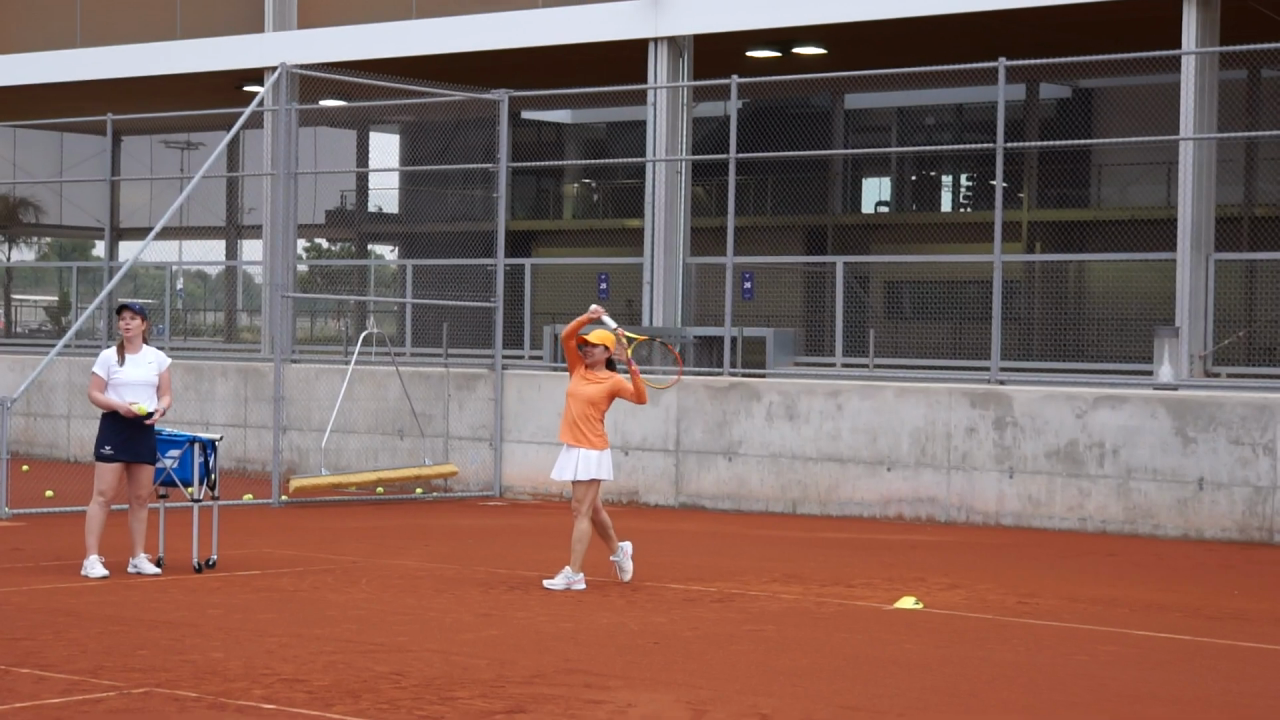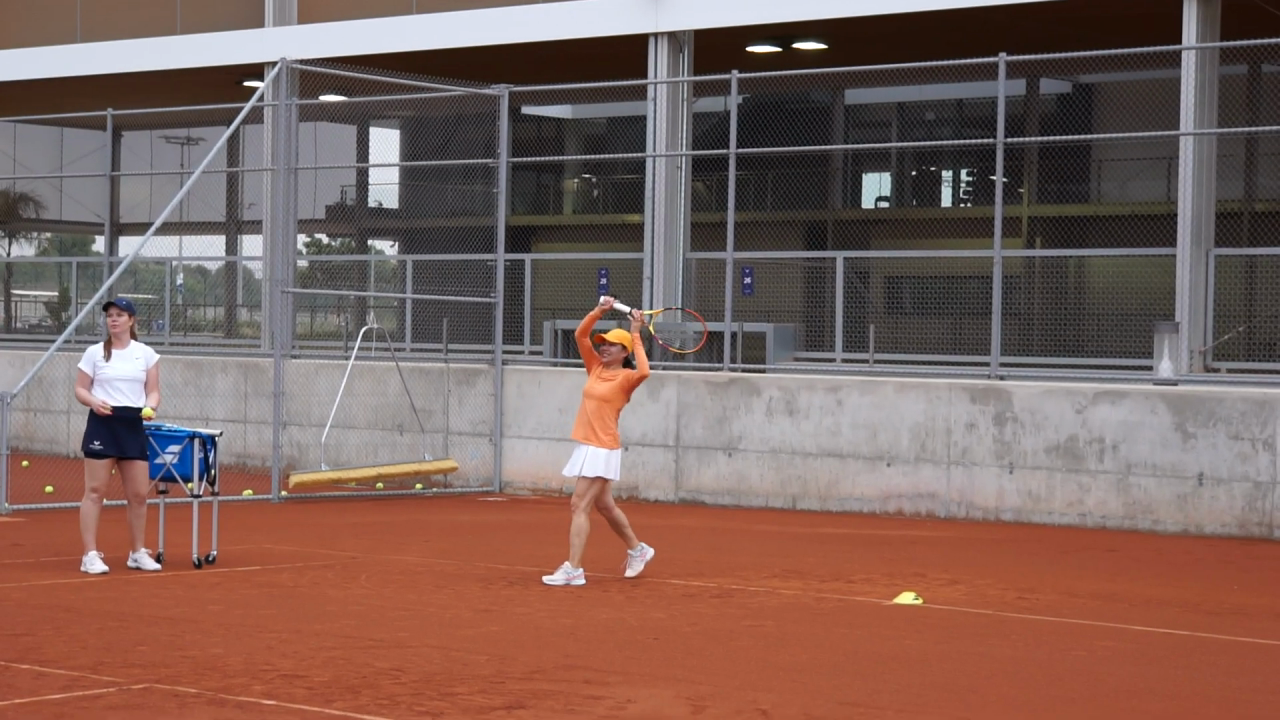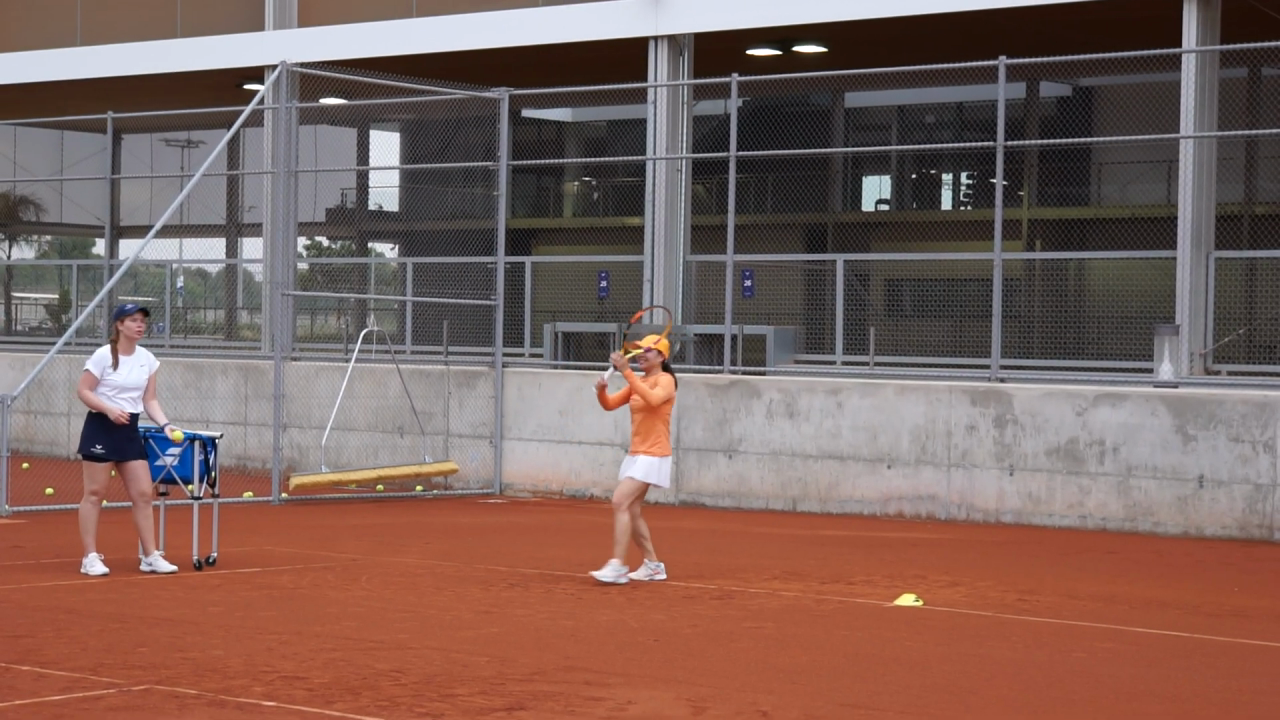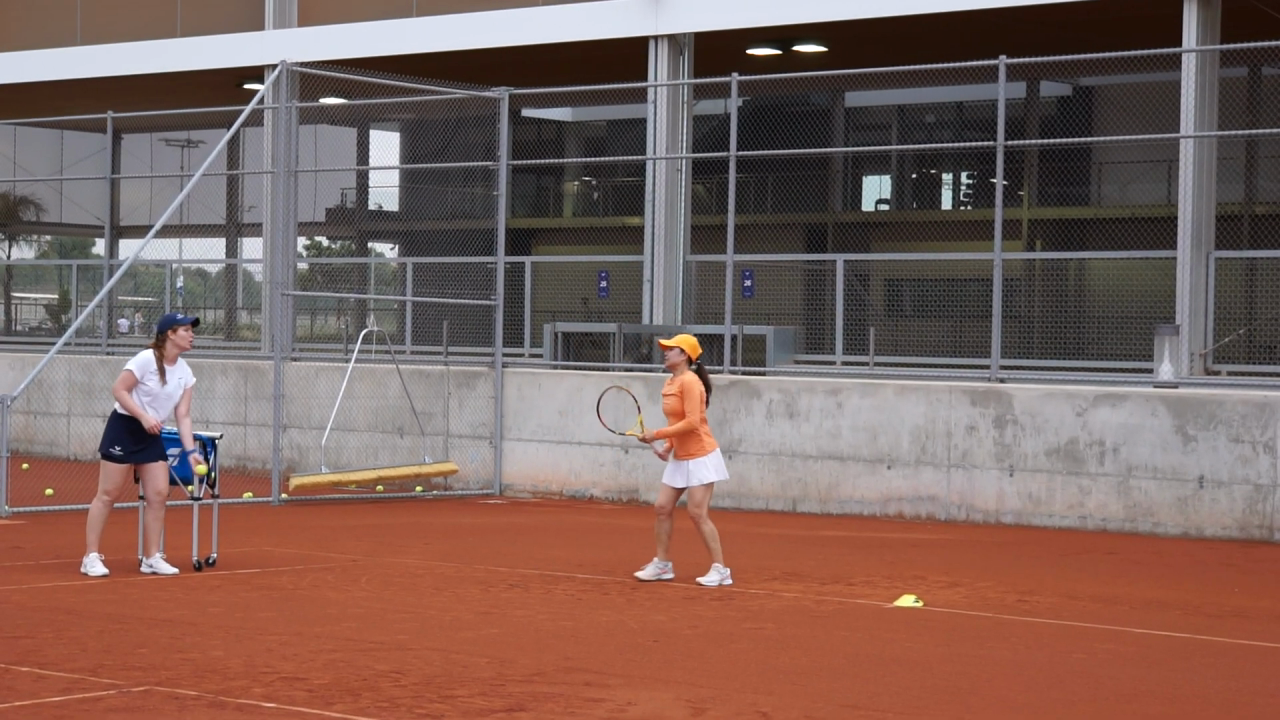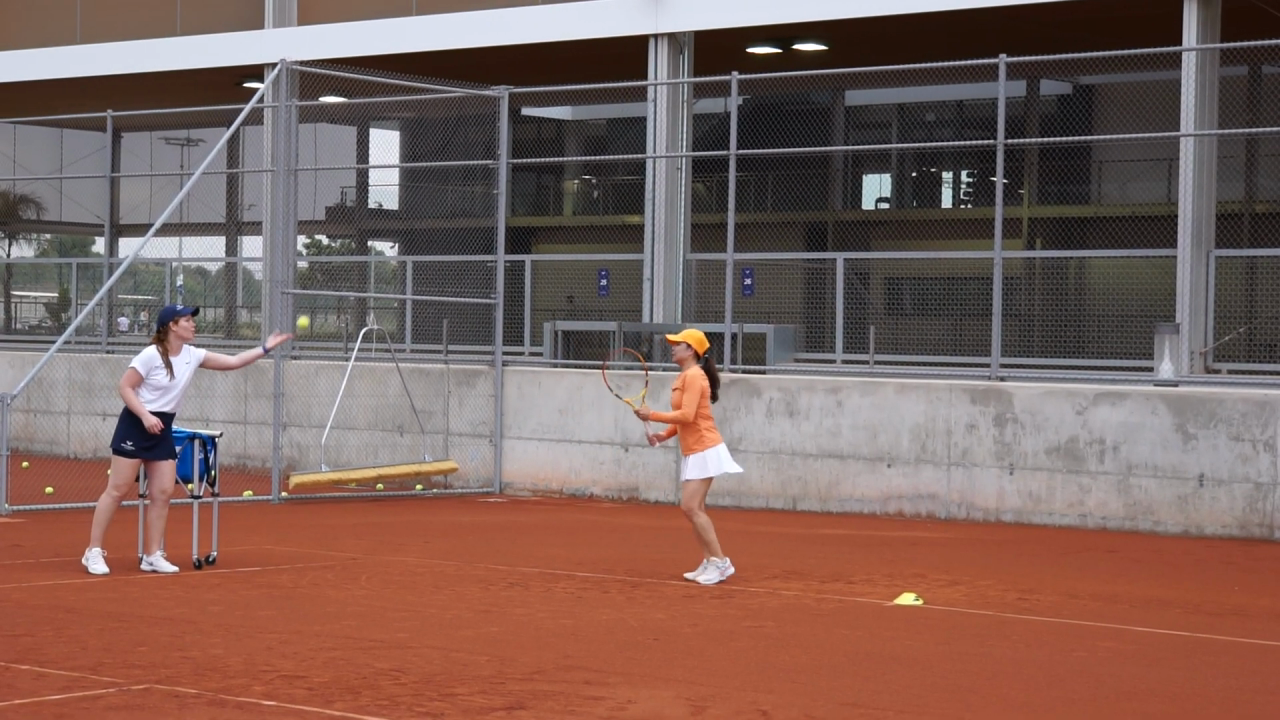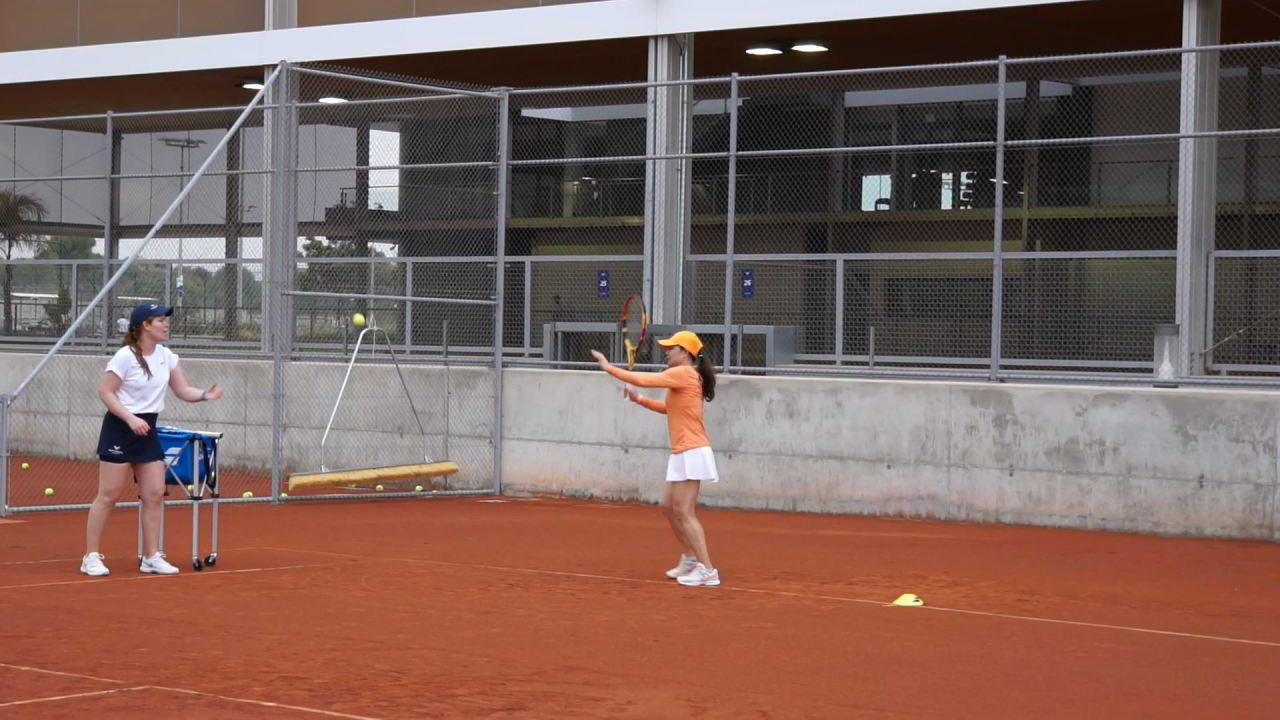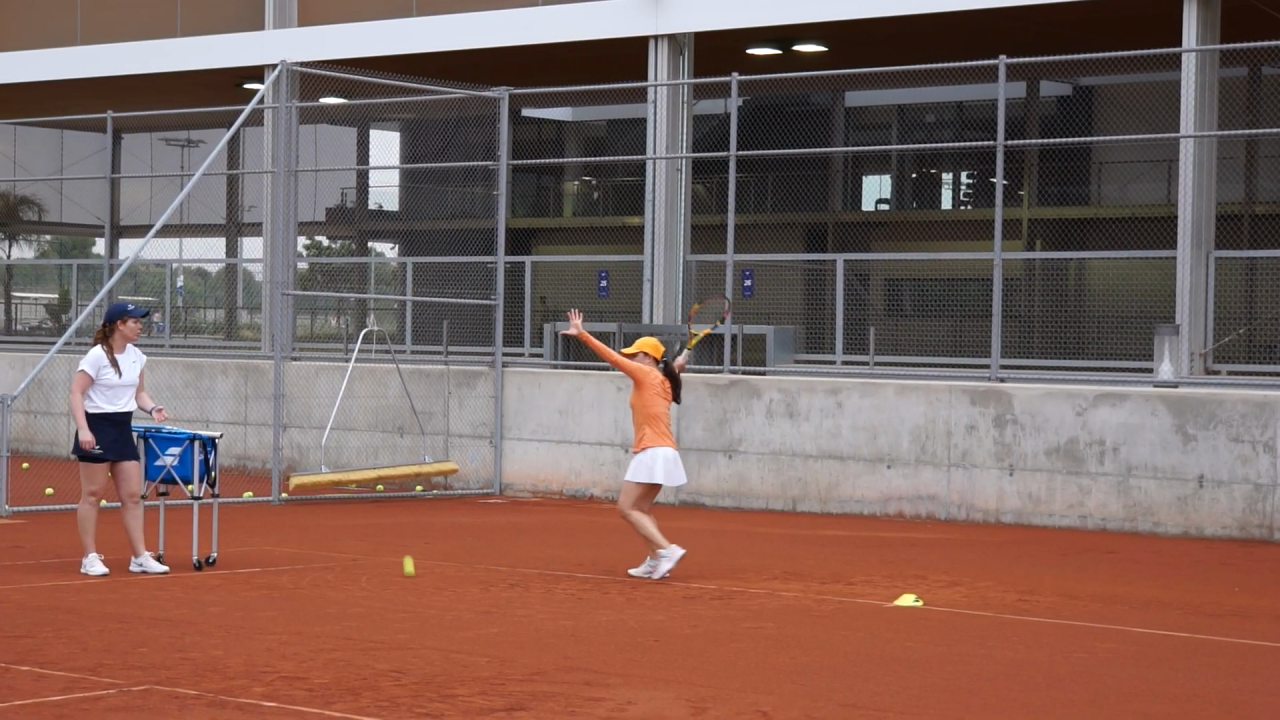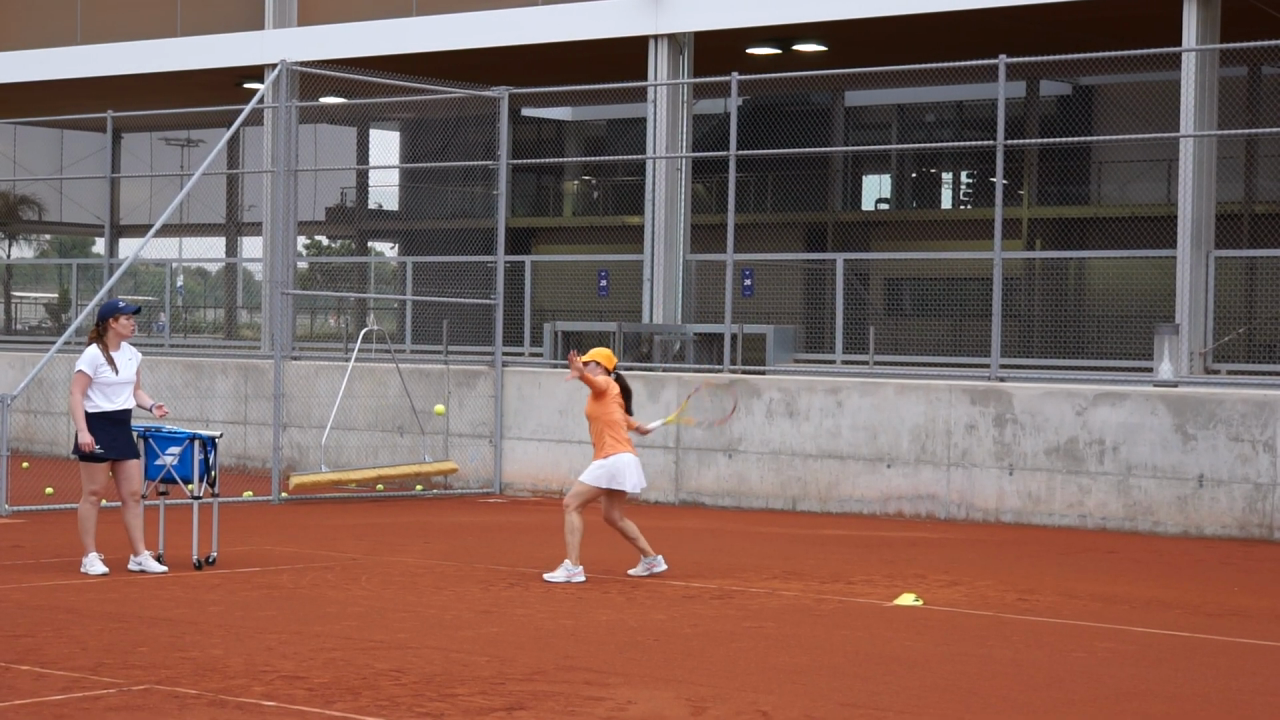
dt=0.4s
person 1, frame 1
left shoulder: (158, 358)
right shoulder: (108, 356)
left elbow: (165, 395)
right elbow: (94, 393)
left wrist: (160, 409)
right wrist: (118, 405)
left hip: (144, 431)
right hip: (114, 429)
left knee: (140, 498)
right knee: (103, 495)
left ankle: (138, 558)
right ankle: (91, 559)
person 1, frame 2
left shoulder: (146, 354)
right shoulder: (95, 352)
left elbow: (153, 392)
right elbow: (80, 389)
left wrist: (151, 407)
right wrist: (93, 402)
left hip: (133, 426)
right hip: (102, 425)
left knee: (139, 494)
right knee: (95, 492)
left ankle: (138, 553)
right ankle: (90, 555)
person 1, frame 3
left shoulder: (148, 359)
right shoulder: (103, 355)
left elbow: (149, 400)
right elbow: (83, 391)
left wrist: (165, 424)
right wrist: (109, 409)
left hip: (130, 431)
right hip: (101, 428)
left knee: (143, 494)
right knee: (94, 494)
left ankle: (151, 557)
right ankle: (90, 557)
person 1, frame 4
left shoulder: (185, 372)
right shoulder: (146, 359)
left elbow: (183, 416)
right elbow: (119, 390)
left wrist: (190, 451)
right wrist: (144, 416)
left hip: (151, 437)
right hip: (123, 429)
left knee: (159, 495)
right knee: (108, 495)
left ankle: (152, 558)
right ankle: (91, 557)
person 1, frame 5
left shoulder: (192, 355)
right shoulder: (151, 355)
left elbow: (232, 362)
right elbow: (124, 388)
left wrist: (265, 348)
right wrist: (145, 416)
left hip: (163, 429)
right hip: (135, 426)
left knee: (163, 493)
right knee: (117, 490)
left ankle: (152, 556)
right ankle: (93, 552)
person 1, frame 6
left shoulder: (166, 356)
right shoulder: (125, 356)
left elbow: (183, 391)
right elbow: (105, 392)
left wrist: (205, 394)
right wrist: (131, 418)
left hip: (148, 432)
right hip: (120, 429)
left knee: (155, 495)
right knee: (109, 495)
left ankle: (152, 557)
right ankle: (92, 556)
person 1, frame 7
left shoulder: (137, 356)
right shoulder: (97, 355)
right elbow: (76, 393)
left wrist: (153, 409)
right wrist: (82, 429)
left hip: (122, 430)
right hip: (97, 430)
left knee: (133, 495)
right knee: (93, 495)
left ankle: (140, 557)
right ankle: (90, 557)
person 1, frame 8
left shoulder: (132, 354)
right shoulder: (93, 354)
right elbow: (76, 394)
left wrist: (152, 405)
right wrist: (82, 431)
left hip: (122, 428)
right hip: (97, 428)
left knee: (133, 494)
right knee: (93, 494)
left ankle: (139, 556)
right ankle: (90, 557)
person 2, frame 1
left shoulder: (613, 380)
right shoulder: (577, 368)
left elbow: (641, 399)
right elbow: (565, 337)
left wrist: (631, 367)
right wrist: (587, 317)
left hip: (591, 451)
right hip: (573, 448)
left knee: (580, 511)
right knee: (592, 508)
left ankle: (574, 574)
right ankle: (618, 551)
person 2, frame 2
left shoulder: (627, 378)
right shoulder: (595, 368)
left elbow: (645, 371)
right elbow: (580, 335)
left wrist: (636, 335)
right wrist: (598, 311)
left hip: (602, 450)
right hip: (588, 447)
left knee: (579, 506)
right knee: (605, 506)
left ankle: (573, 570)
right ankle: (637, 549)
person 2, frame 3
left shoulder: (665, 380)
right shoulder: (636, 383)
left elbow: (652, 400)
right elbow: (609, 404)
left wrist: (626, 372)
right wrist: (601, 390)
left hip: (654, 456)
right hip: (636, 455)
left knee: (619, 502)
right knee: (632, 512)
left ankle: (617, 564)
right ankle: (652, 564)
person 2, frame 4
left shoulder: (689, 381)
right shoulder: (670, 382)
left elbow: (692, 422)
left wrist: (657, 435)
right wrist: (668, 446)
left hip: (700, 457)
right hip: (680, 458)
left knee: (698, 514)
right knee: (662, 508)
left ankle: (720, 569)
right ankle: (662, 563)
person 2, frame 5
left shoulder: (694, 376)
right shoulder: (684, 377)
left elbow: (687, 416)
left wrist: (652, 415)
right wrist: (664, 435)
left hip: (704, 451)
right hip: (692, 453)
left knee: (692, 508)
right knee: (691, 509)
left ankle: (720, 561)
right ankle: (711, 563)
person 2, frame 6
left shoulder: (683, 373)
right shoulder: (688, 377)
left elbow: (644, 380)
right elbow: (669, 408)
left wrist: (608, 367)
right wrist: (639, 399)
left hip: (690, 452)
right hip: (684, 453)
left knee: (684, 513)
right knee: (667, 506)
left ankle: (707, 570)
right ankle: (691, 557)
person 2, frame 7
left shoulder: (646, 375)
right shoulder: (663, 382)
left elbow: (612, 357)
right elbow: (671, 383)
left wrist: (582, 334)
right wrist: (676, 367)
left hip: (652, 453)
right hip: (663, 453)
left knee: (626, 508)
right knee: (640, 508)
left ankle: (667, 549)
right ankle: (655, 561)
person 2, frame 8
left shoulder: (605, 385)
right shoulder: (610, 392)
left elbow: (594, 380)
right elbow: (624, 419)
left wrist: (580, 372)
right wrist: (637, 427)
left hip: (612, 461)
right hip: (620, 461)
left knee: (571, 505)
right knee: (613, 516)
left ankle: (572, 567)
right ankle: (651, 559)
